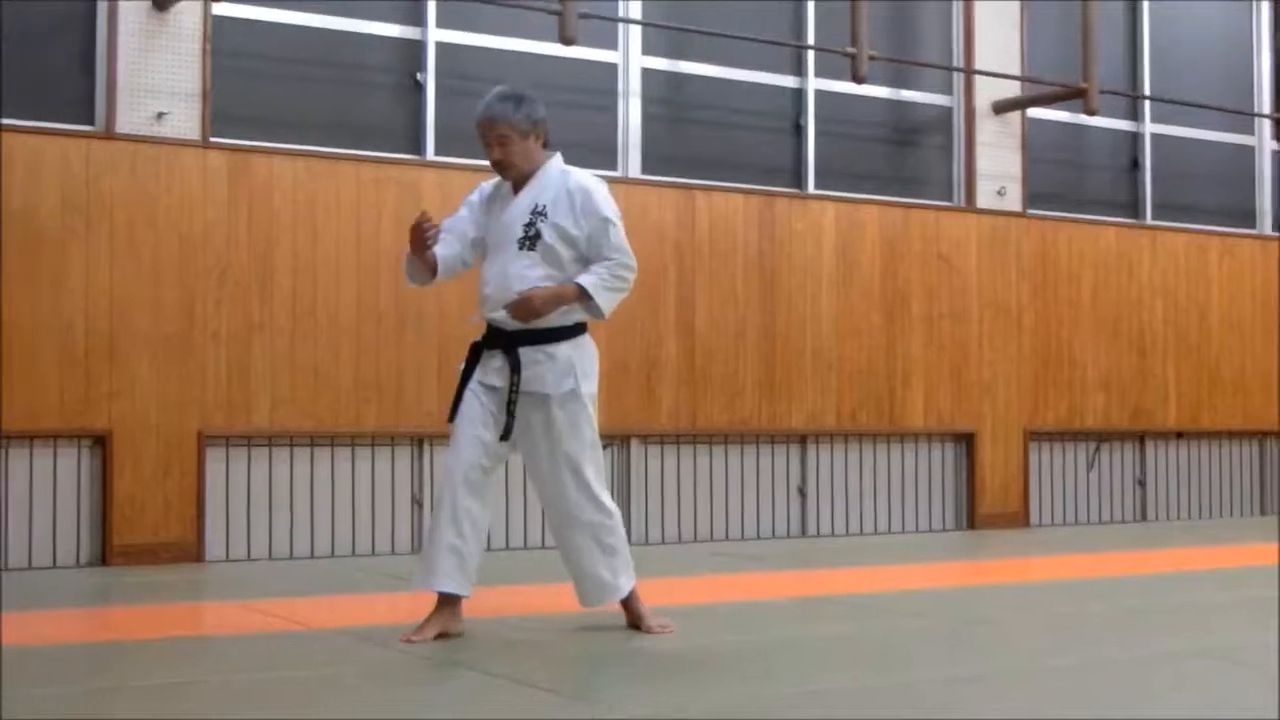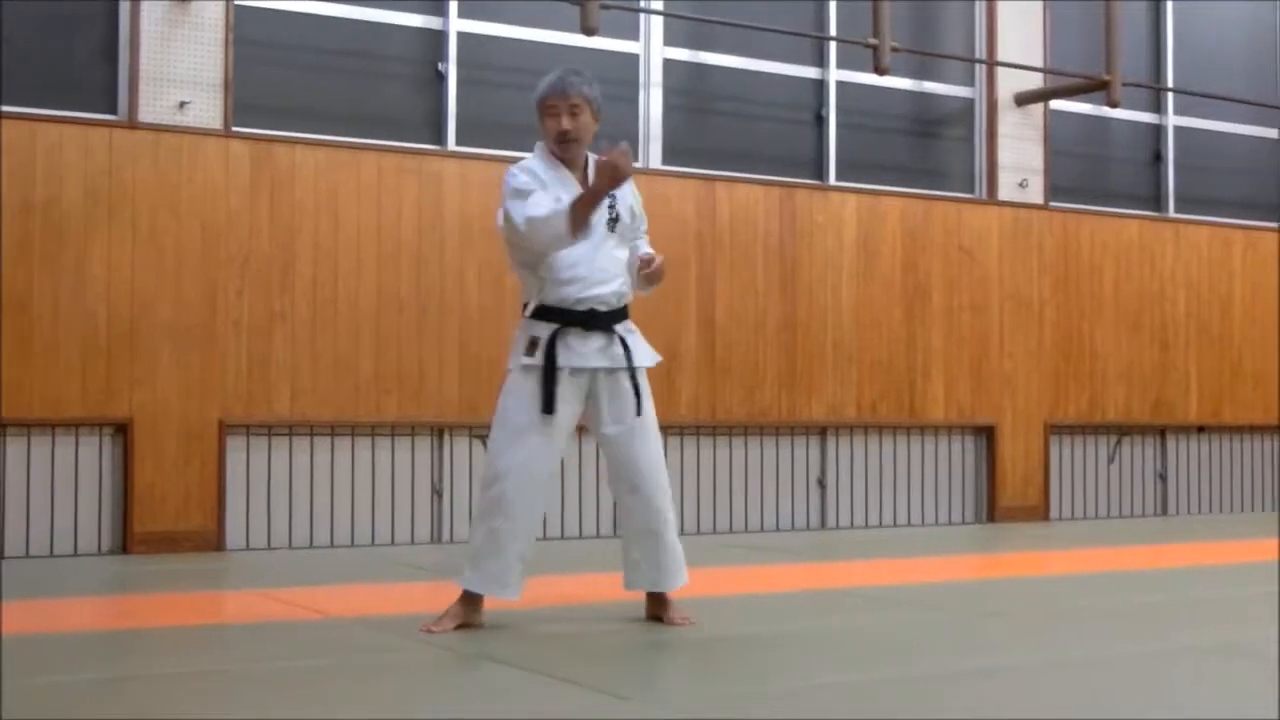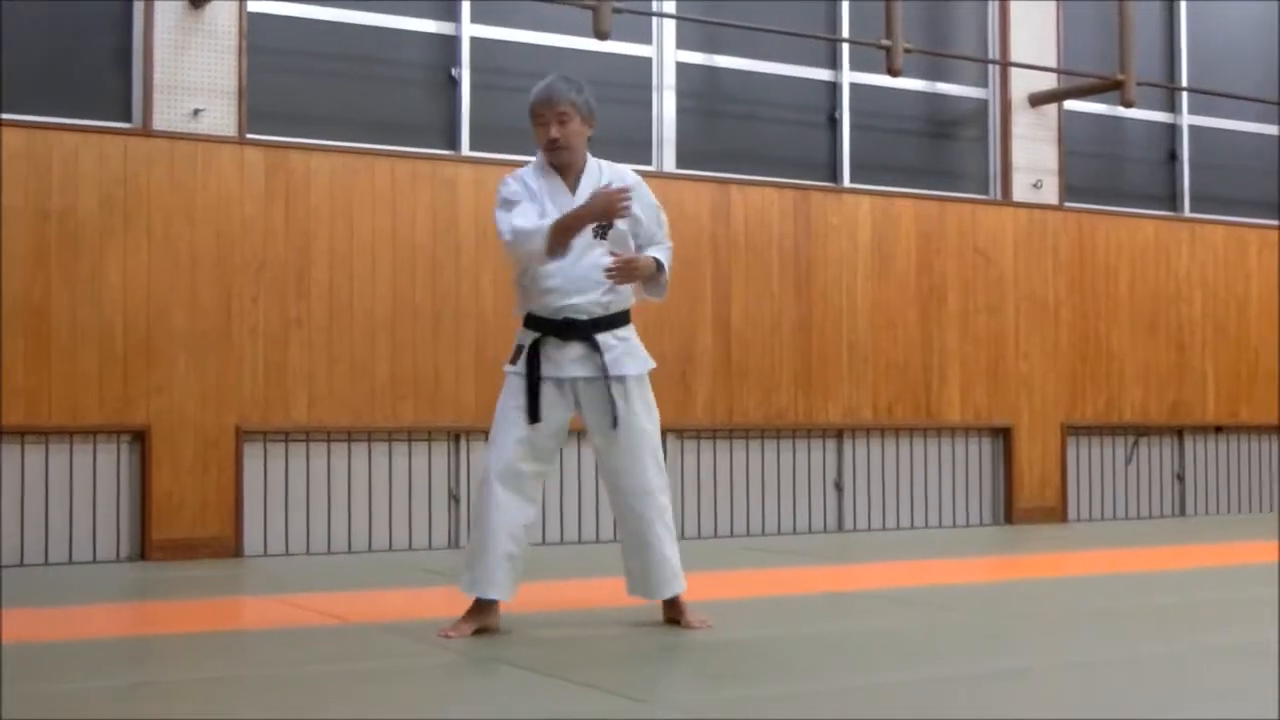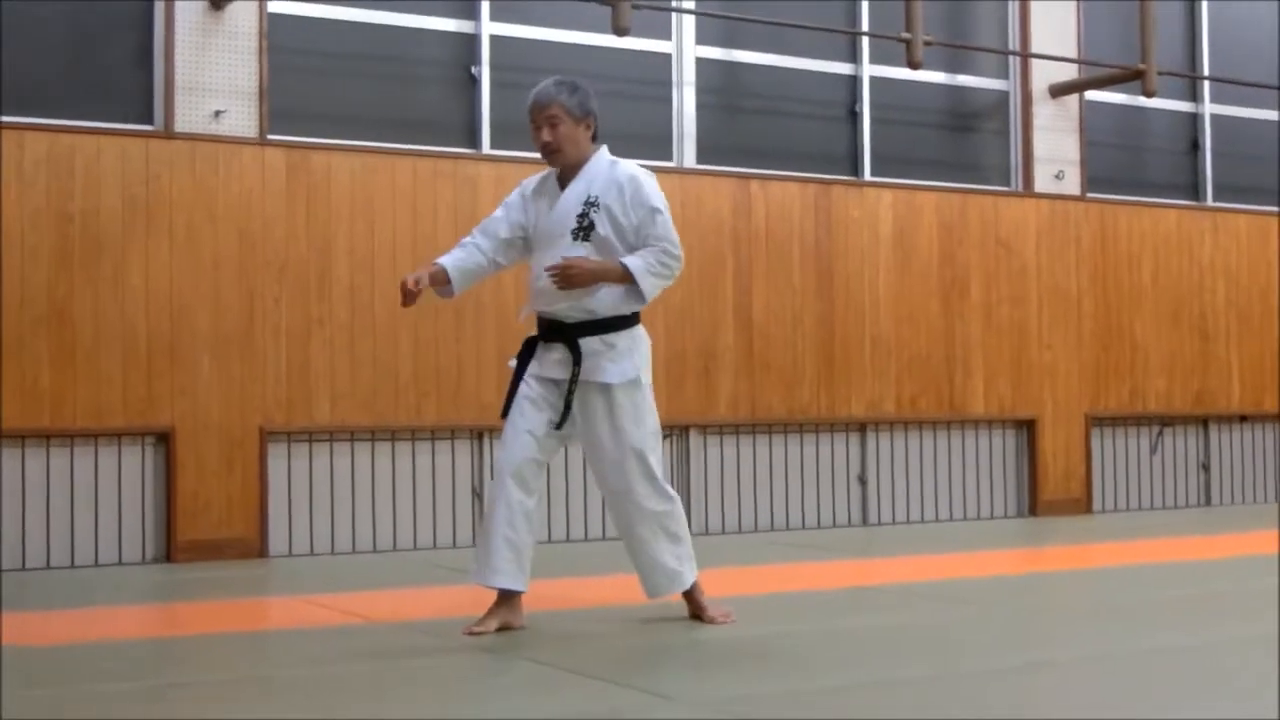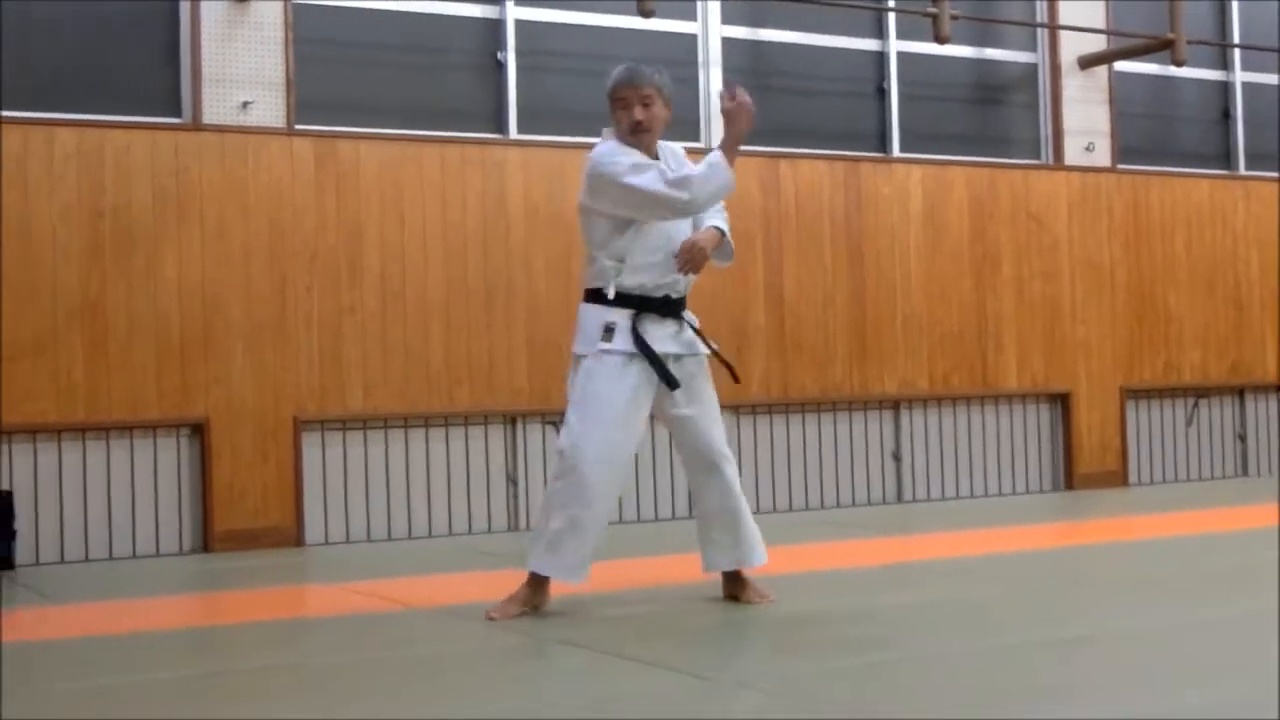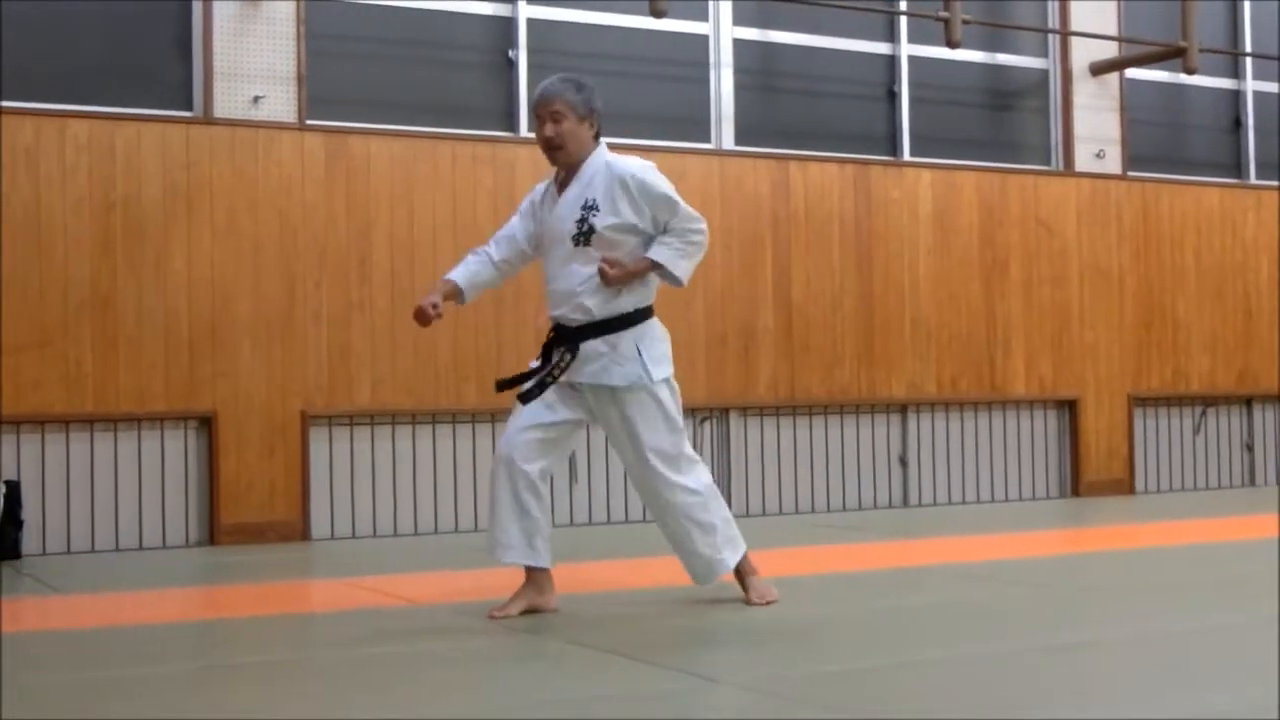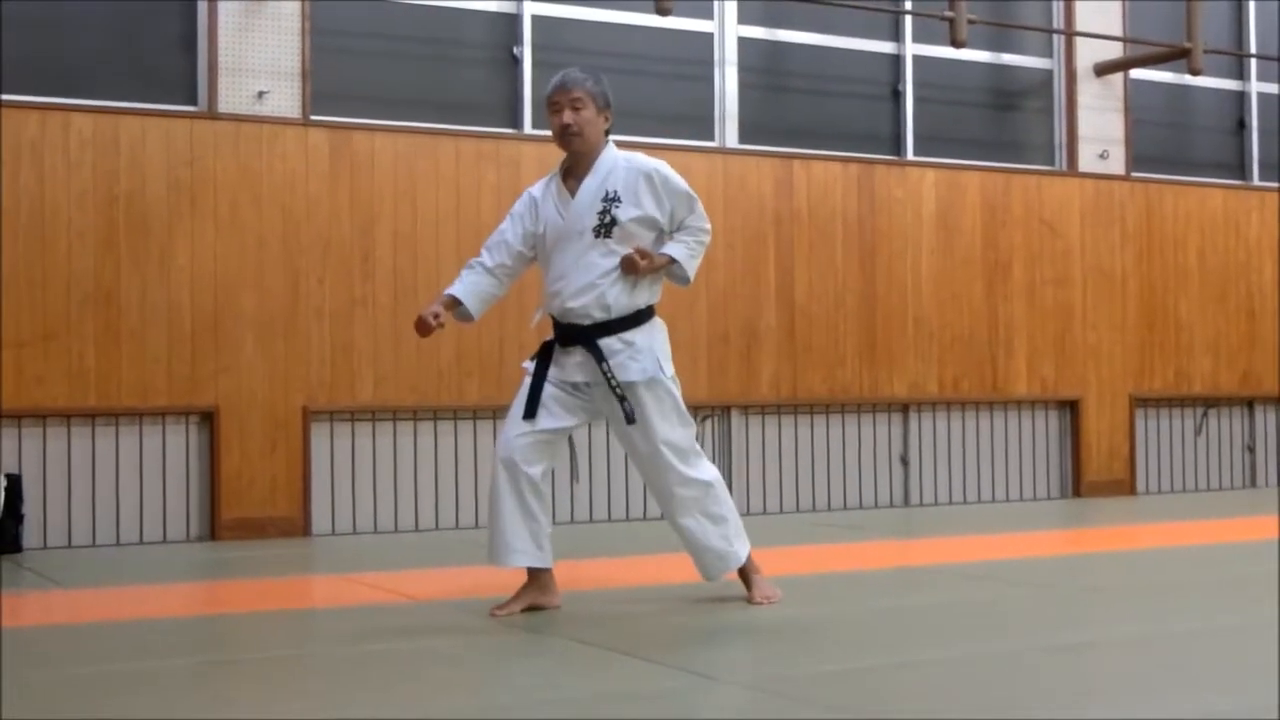
dt=0.5s
person 1, frame 1
left shoulder: (581, 190)
right shoulder: (486, 198)
left elbow: (620, 268)
right elbow: (441, 264)
left wrist: (556, 295)
right wrist: (420, 248)
left hip: (556, 361)
right hip: (496, 359)
left knee: (574, 488)
right knee: (462, 473)
left ankle: (629, 599)
right ankle: (448, 606)
person 1, frame 2
left shoulder: (610, 176)
right shoulder: (524, 177)
right elbow: (546, 235)
left wrist: (646, 265)
right wrist: (599, 190)
left hip: (614, 342)
right hip: (550, 345)
left knee: (644, 473)
right knee: (516, 470)
left ankle: (657, 594)
right ankle: (472, 599)
person 1, frame 3
left shoulder: (624, 180)
right shoulder: (520, 186)
left elbow: (658, 244)
right elbow: (526, 245)
left wrist: (646, 266)
right wrist: (583, 214)
left hip: (611, 350)
right hip: (544, 352)
left knee: (640, 480)
right knee: (507, 472)
left ankle: (671, 599)
right ankle: (486, 603)
person 1, frame 4
left shoulder: (628, 181)
right shoulder: (532, 194)
left elbow: (666, 254)
right elbow: (484, 247)
left wrist: (602, 270)
right wrist: (430, 276)
left hip: (612, 351)
right hip: (548, 353)
left knee: (634, 478)
right knee: (514, 468)
left ankle: (691, 590)
right ankle: (508, 601)
person 1, frame 5
left shoulder: (674, 158)
right shoulder: (607, 164)
left elbow: (709, 212)
right elbow: (690, 195)
left wrist: (709, 238)
right wrist: (733, 136)
left hip: (673, 328)
right hip: (615, 330)
left knee: (710, 451)
right knee: (593, 456)
left ankle: (734, 572)
right ankle: (538, 584)
person 1, frame 6
left shoulder: (628, 175)
right shoulder: (543, 197)
left elbow: (691, 231)
right elbow: (499, 253)
left wrist: (640, 268)
right wrist: (443, 292)
left hip: (627, 351)
right hip: (567, 353)
left knee: (667, 468)
right knee: (518, 454)
left ankle: (743, 568)
right ankle: (538, 583)
person 1, frame 7
left shoulder: (644, 173)
right shoulder: (538, 198)
left elbow: (697, 227)
right elbow: (495, 263)
left wrist: (663, 261)
right wrist: (445, 305)
left hip: (633, 348)
right hip: (564, 353)
left knee: (677, 463)
right knee: (517, 453)
left ankle: (747, 567)
right ankle: (539, 581)
